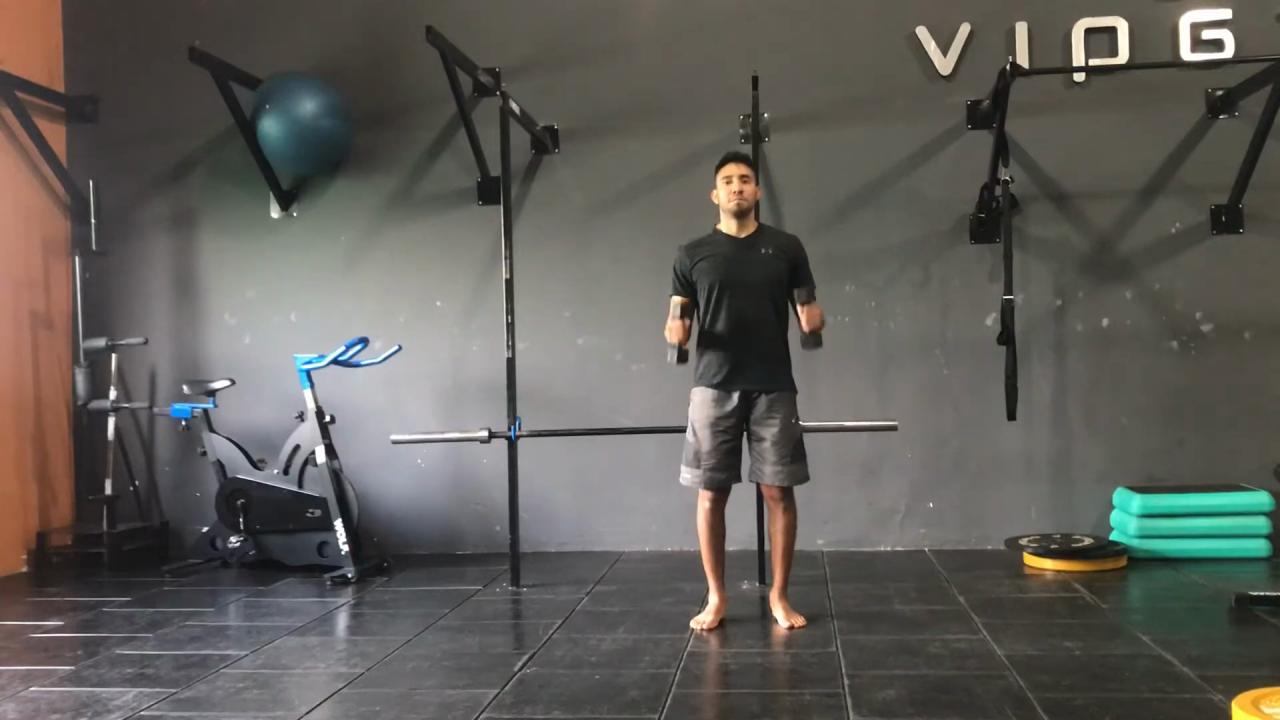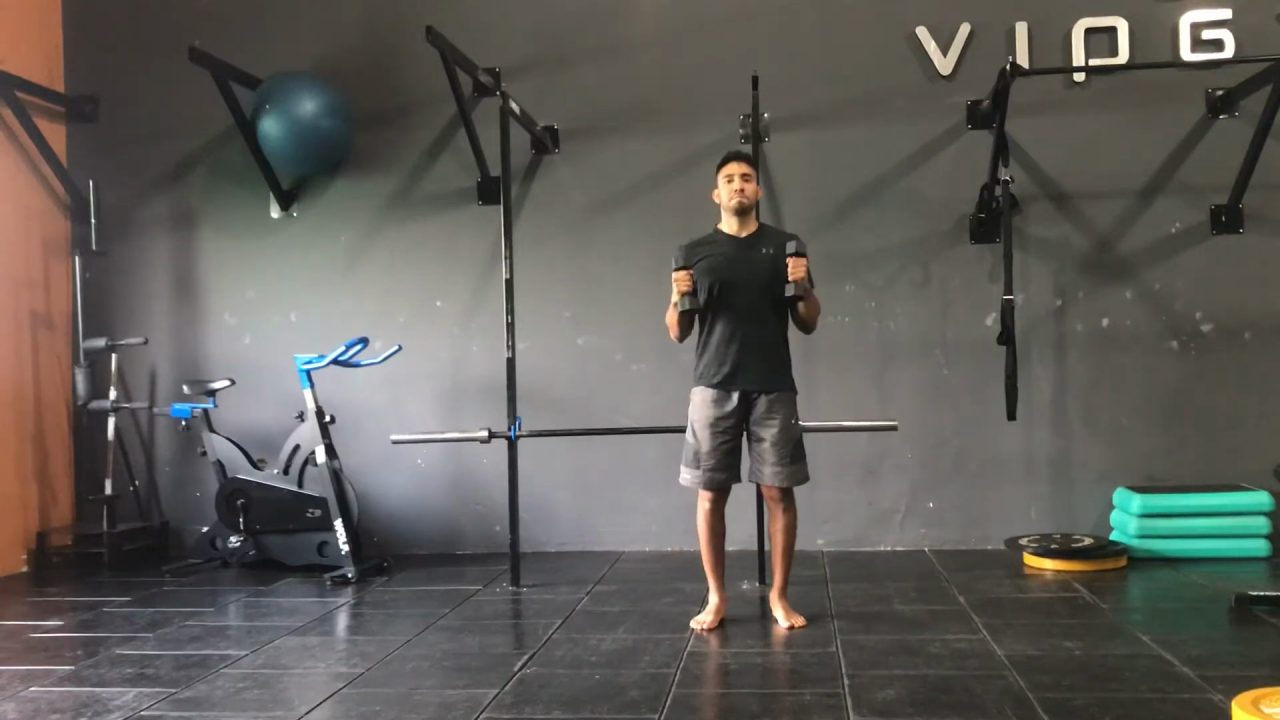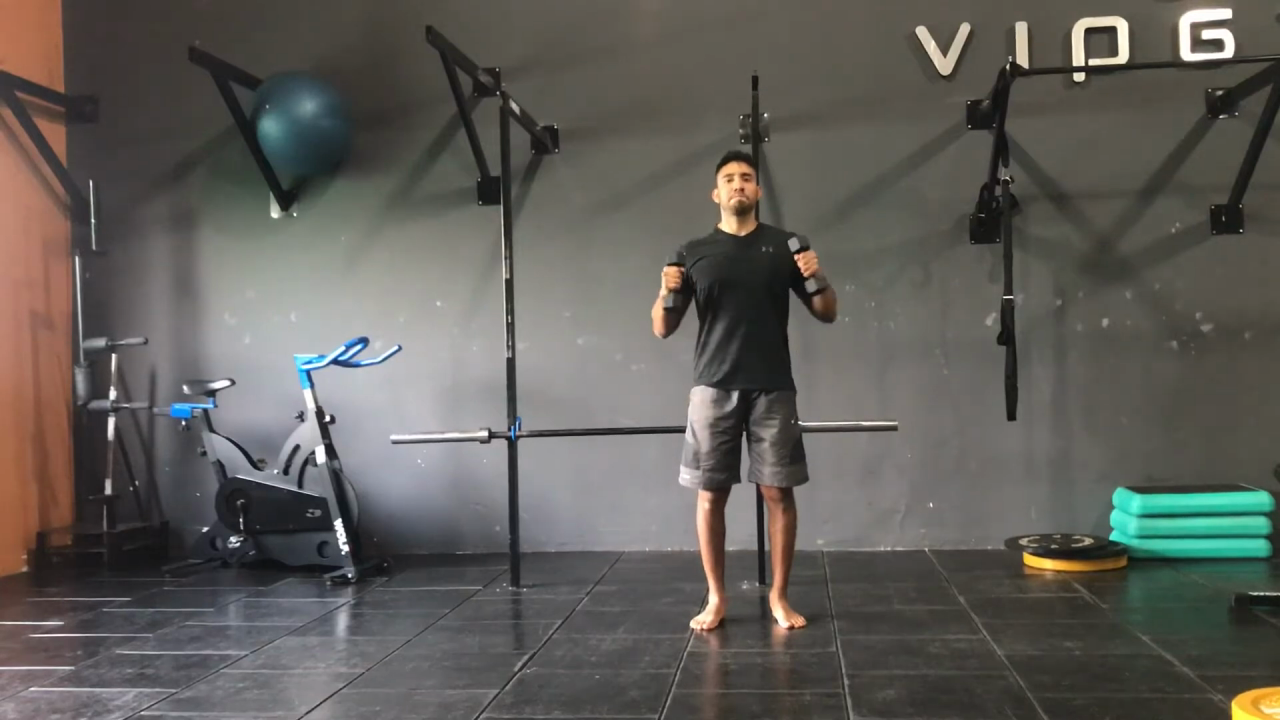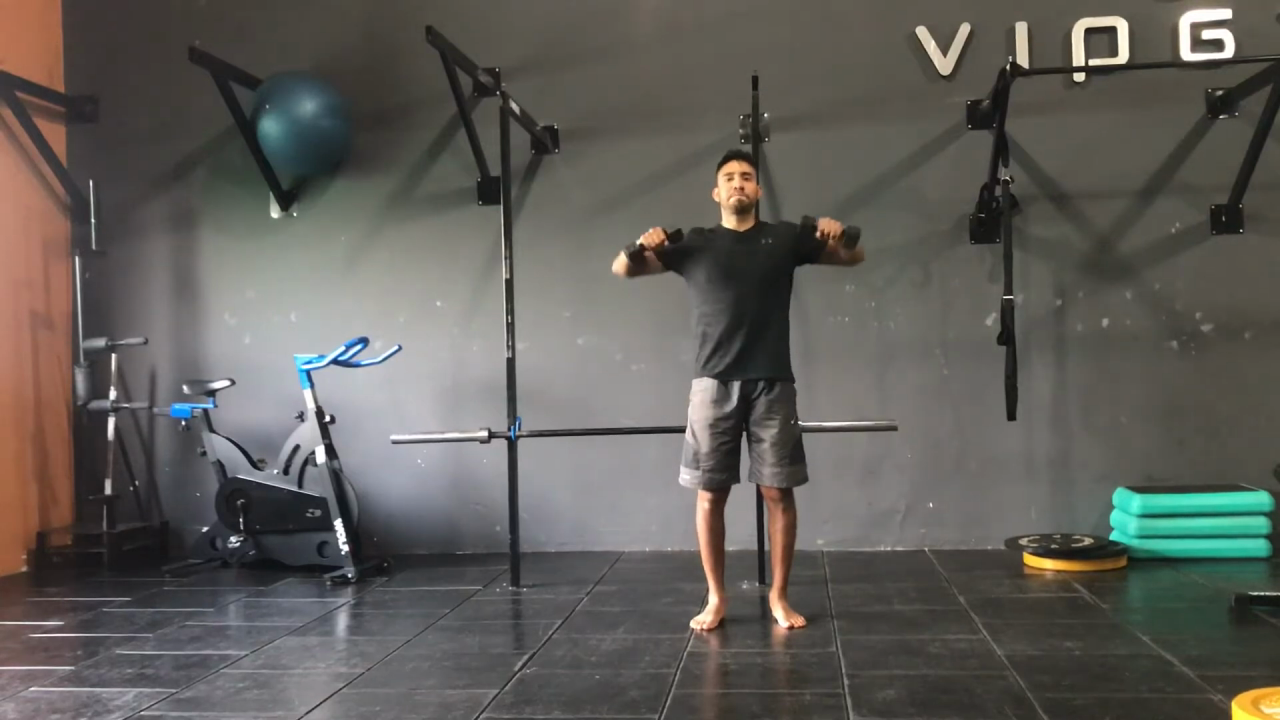
dt=0.3s
person 1, frame 1
left shoulder: (786, 247)
right shoulder: (692, 254)
left elbow: (808, 314)
right elbow: (678, 322)
left wrist: (814, 321)
right wrist: (673, 330)
left hip: (773, 389)
right hip: (714, 388)
left knee: (779, 492)
right knee: (710, 494)
left ankle: (779, 595)
right ankle: (715, 597)
person 1, frame 2
left shoulder: (786, 246)
right shoulder: (694, 252)
left elbow: (808, 324)
right elbow: (678, 332)
left wrist: (805, 288)
right wrist: (678, 301)
left hip: (773, 389)
right hip: (714, 388)
left knee: (780, 493)
right knee: (710, 495)
left ankle: (779, 595)
right ankle: (716, 597)
person 1, frame 3
left shoulder: (785, 245)
right shoulder: (693, 253)
left elbow: (826, 312)
right elbow: (662, 327)
left wrist: (816, 280)
right wrist: (666, 294)
left hip: (772, 388)
right hip: (714, 388)
left knee: (779, 492)
right knee: (710, 494)
left ankle: (779, 596)
right ankle: (716, 598)
person 1, frame 4
left shoulder: (785, 237)
right shoulder: (694, 243)
left elbow: (854, 256)
right elbow: (622, 269)
left wrist: (840, 235)
right wrist: (639, 248)
left hip: (772, 384)
right hip: (714, 384)
left knee: (779, 492)
right knee: (710, 494)
left ankle: (779, 595)
right ankle: (716, 597)
